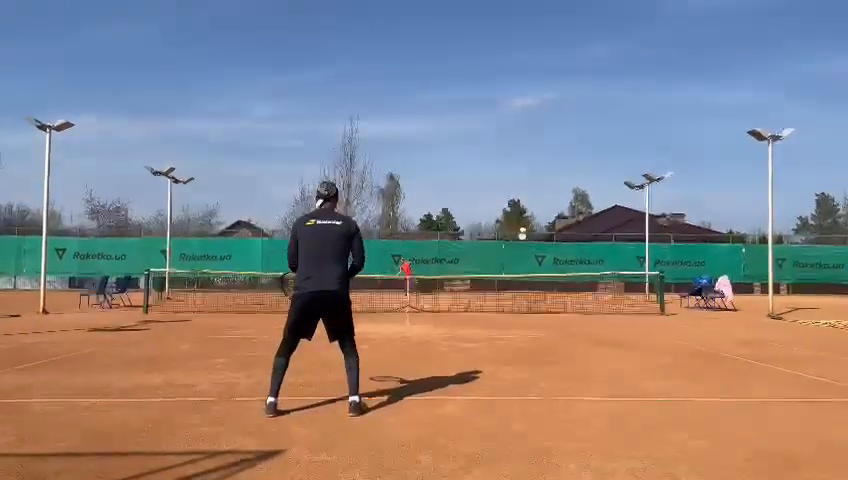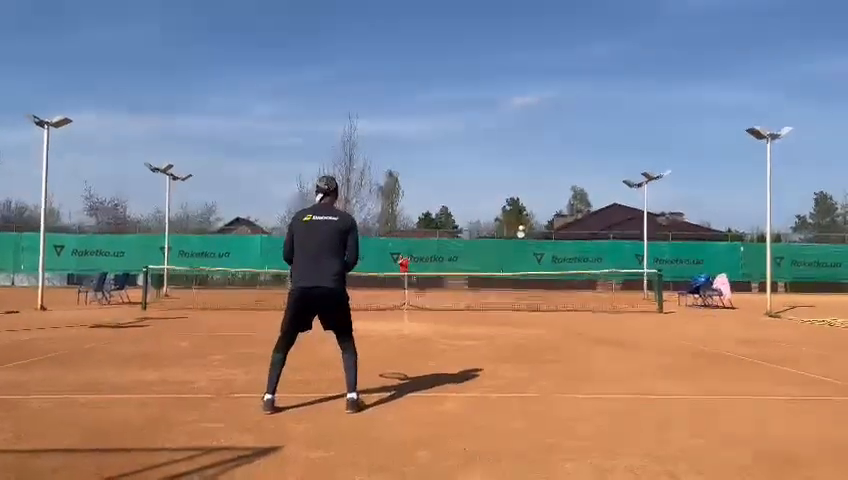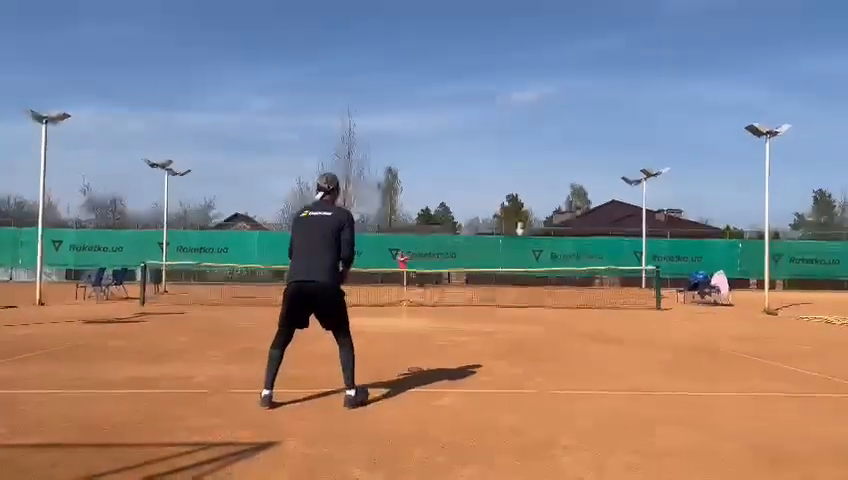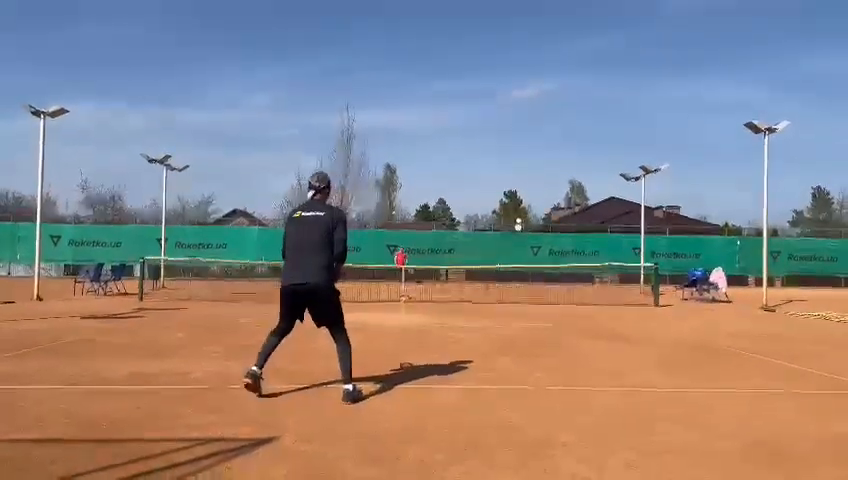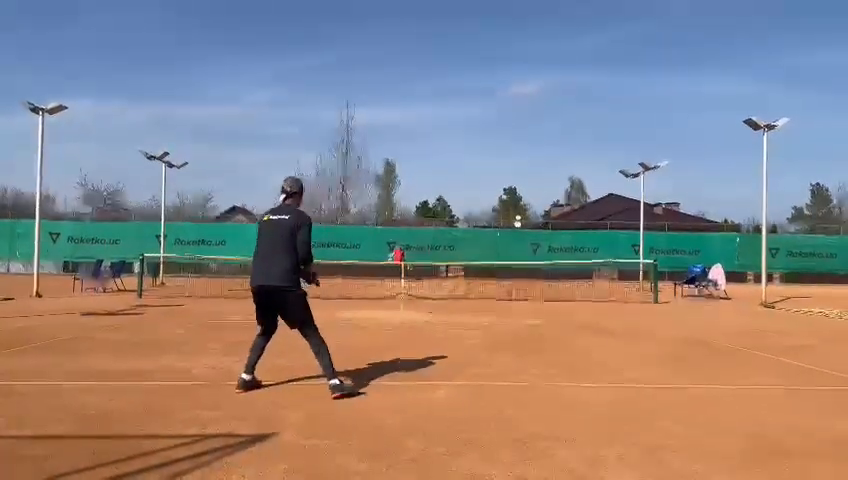
dt=0.3s
person 1, frame 1
left shoulder: (301, 223)
right shoulder: (349, 224)
left elbow: (292, 262)
right elbow: (358, 262)
left hip: (304, 293)
right hip: (336, 294)
left knee: (286, 347)
right knee: (348, 346)
left ankle: (271, 401)
right ankle: (354, 400)
person 1, frame 2
left shoulder: (299, 217)
right shoulder: (346, 220)
left elbow: (288, 256)
right elbow: (352, 259)
left hip: (301, 288)
right hip: (333, 289)
left knee: (284, 342)
right knee: (346, 342)
left ankle: (269, 398)
right ankle: (352, 397)
person 1, frame 3
left shoulder: (301, 214)
right shoulder: (343, 215)
left elbow: (292, 252)
right elbow: (347, 253)
right wrist: (343, 273)
left hip: (296, 283)
right hip: (325, 284)
left knee: (282, 337)
right knee: (343, 337)
left ankle: (267, 393)
right ankle: (351, 393)
person 1, frame 4
left shoulder: (294, 214)
right shoulder: (336, 214)
left elbow: (285, 252)
right elbow: (340, 252)
right wrist: (335, 272)
left hip: (290, 282)
right hip: (320, 283)
left knee: (282, 328)
right knee: (339, 334)
left ankle: (255, 371)
right ankle: (348, 388)
person 1, frame 5
left shoulder: (266, 217)
right shoulder: (301, 218)
right elbow: (304, 255)
right wrist: (310, 274)
left hip: (258, 282)
right hip: (284, 284)
left knee: (267, 329)
right knee: (310, 332)
left ankle: (247, 377)
right ankle: (334, 382)
